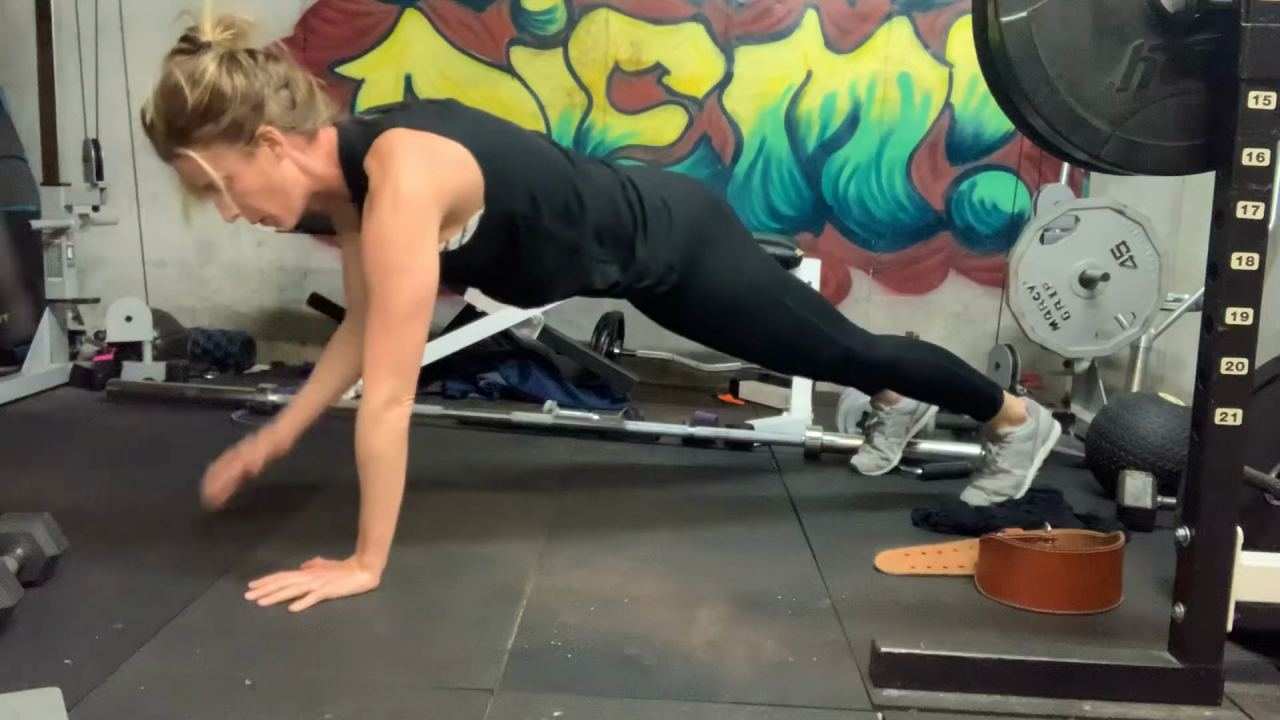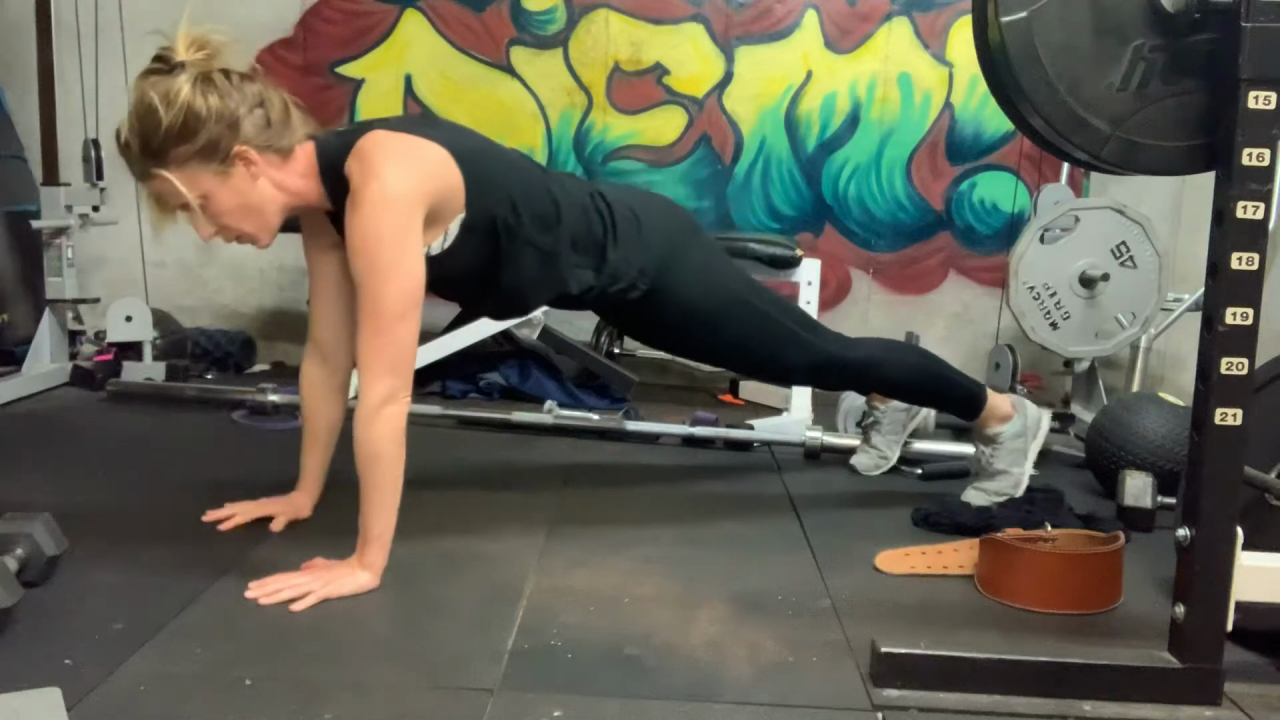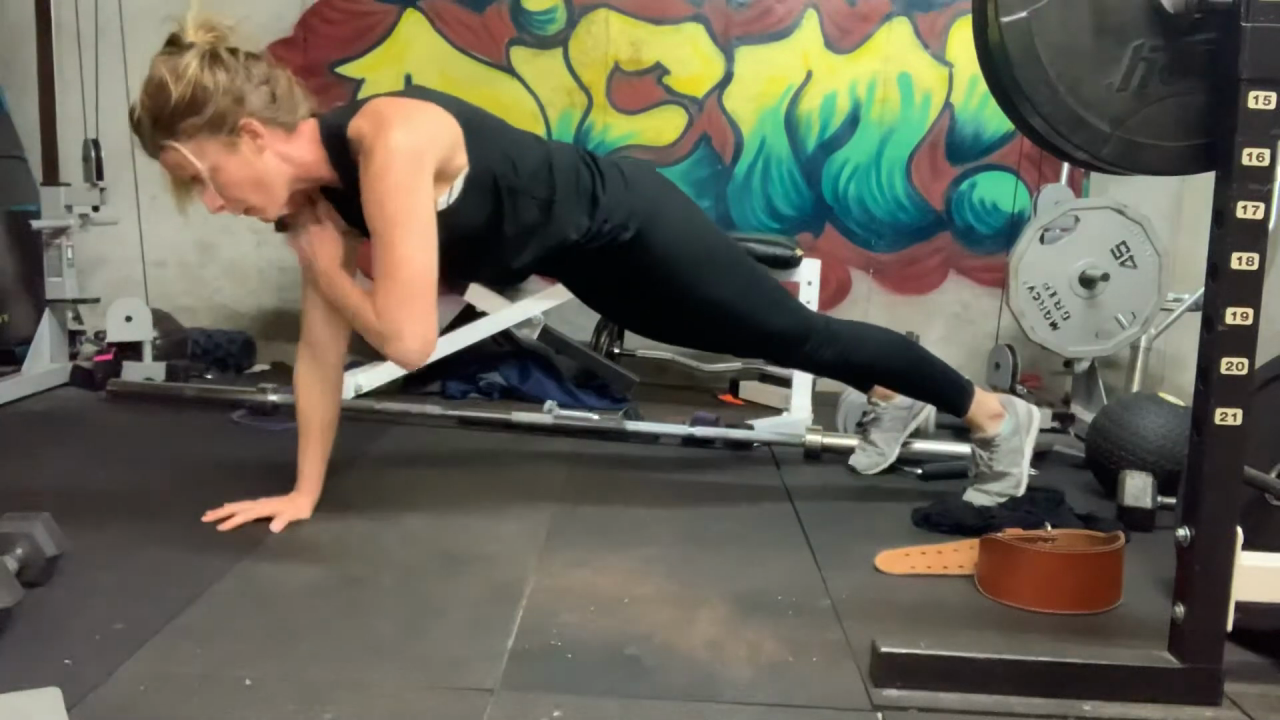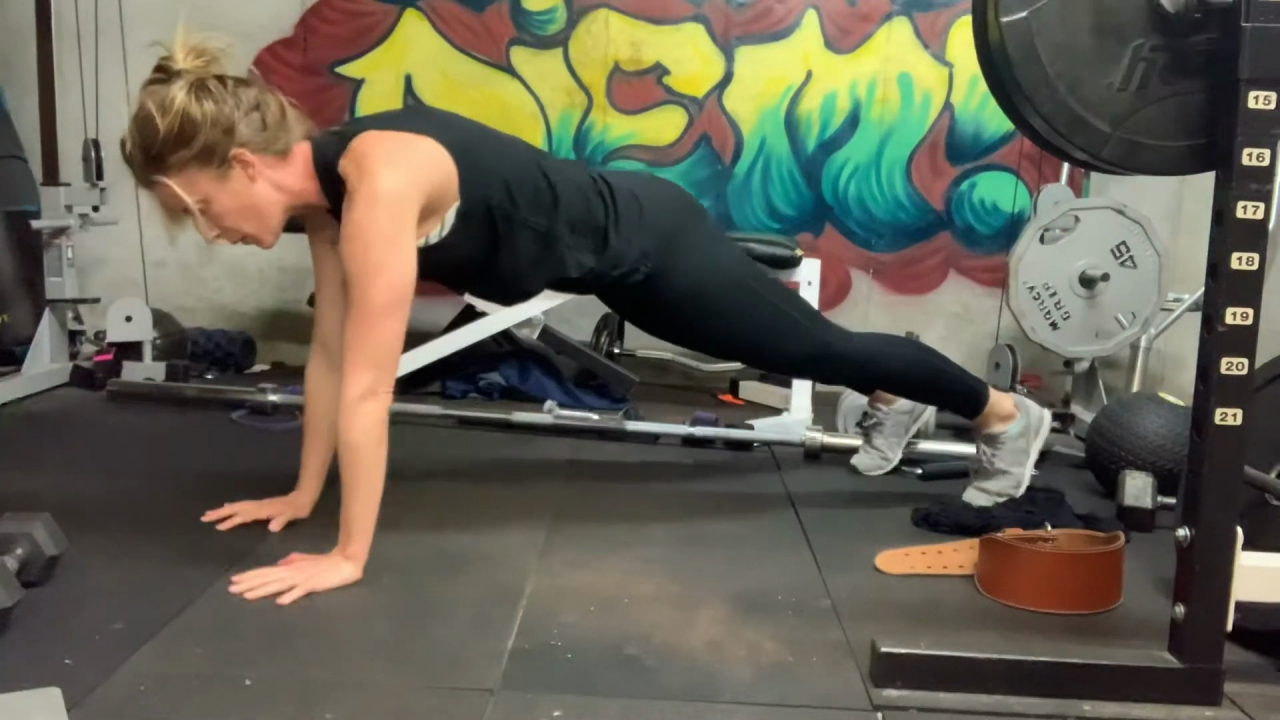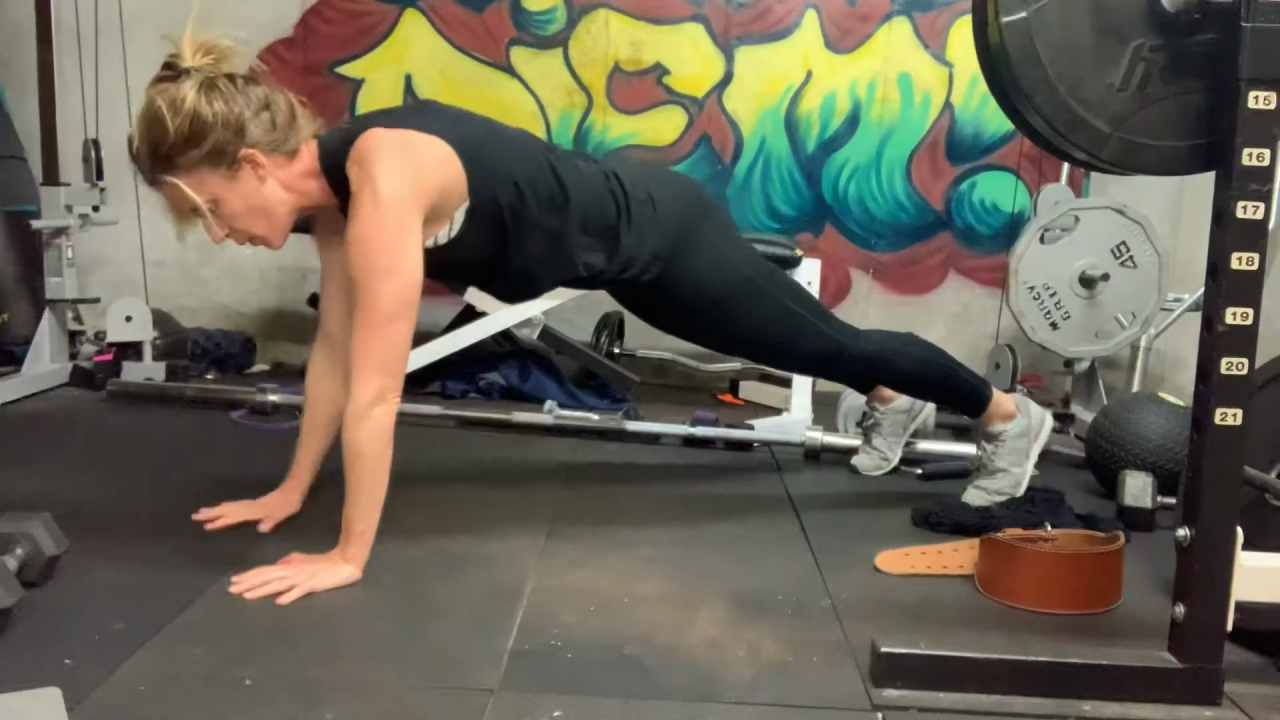
dt=1s
person 1, frame 1
left shoulder: (399, 177)
right shoulder: (343, 170)
left elbow: (389, 393)
right elbow: (365, 330)
left wrist: (364, 564)
right wrist: (284, 430)
left hip: (673, 242)
right hip: (632, 236)
left knee: (838, 349)
right knee: (817, 350)
left ankle: (1017, 419)
right ankle: (898, 405)
person 1, frame 2
left shoulder: (381, 181)
right shoulder: (318, 189)
left elbow: (384, 392)
right elbow: (327, 355)
left wrist: (367, 563)
right wrist: (304, 494)
left hip: (643, 257)
right hip: (602, 261)
left knee: (814, 355)
right knee: (796, 356)
left ankle: (1005, 418)
right ankle: (891, 409)
person 1, frame 3
left shoulder: (389, 141)
right shoulder: (312, 183)
left elbow: (408, 337)
right elbow: (322, 344)
left wrist: (324, 267)
right wrist: (304, 491)
left hip: (626, 222)
right hip: (581, 258)
left knee: (796, 335)
right knee: (761, 342)
left ankle: (996, 416)
right ankle: (890, 402)
person 1, frame 4
left shoulder: (378, 180)
right shoulder: (326, 188)
left elbow: (368, 387)
right elbow: (330, 353)
left wrist: (348, 556)
right wrist: (303, 494)
left hip: (646, 241)
right hip: (610, 248)
left knee: (815, 347)
right knee: (794, 349)
left ankle: (1007, 416)
right ankle: (895, 405)
person 1, frame 5
left shoulder: (383, 177)
right shoulder: (330, 180)
left elbow: (374, 390)
right elbow: (335, 349)
left wrist: (348, 556)
right wrist: (288, 491)
left hip: (657, 235)
right hip: (620, 242)
left knee: (822, 342)
right knee: (802, 346)
left ankle: (1009, 416)
right ankle: (893, 402)
